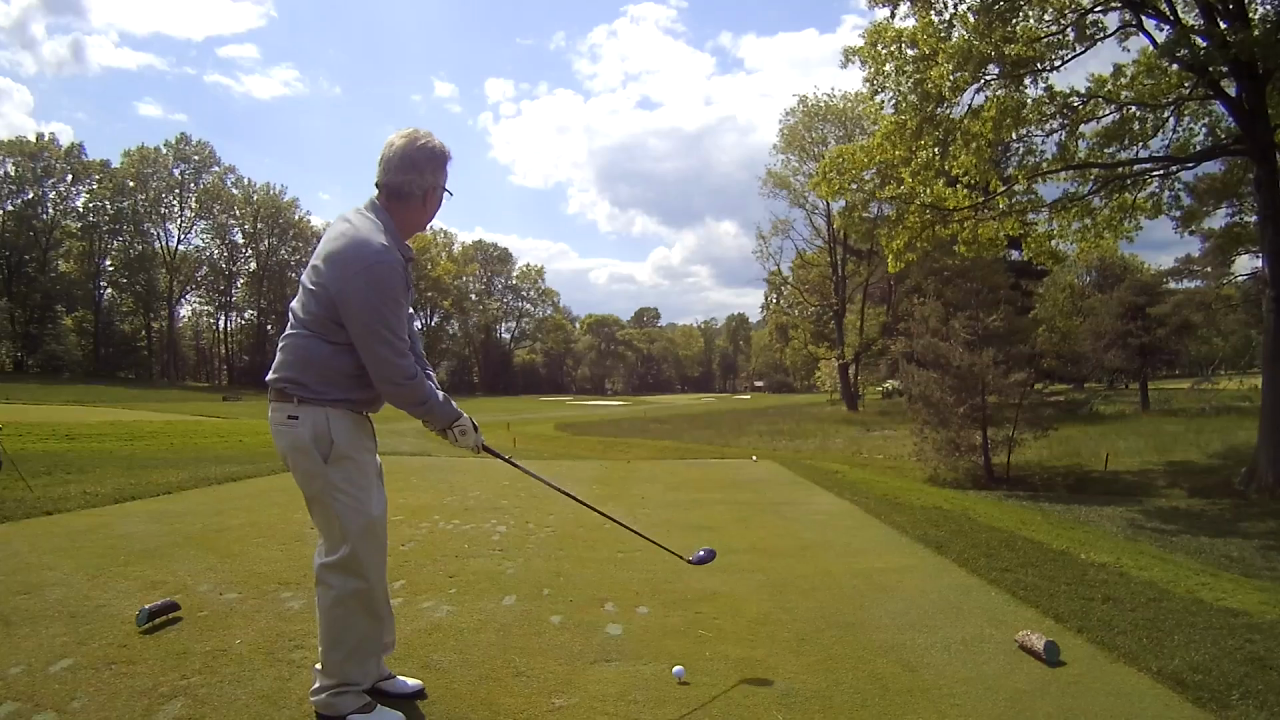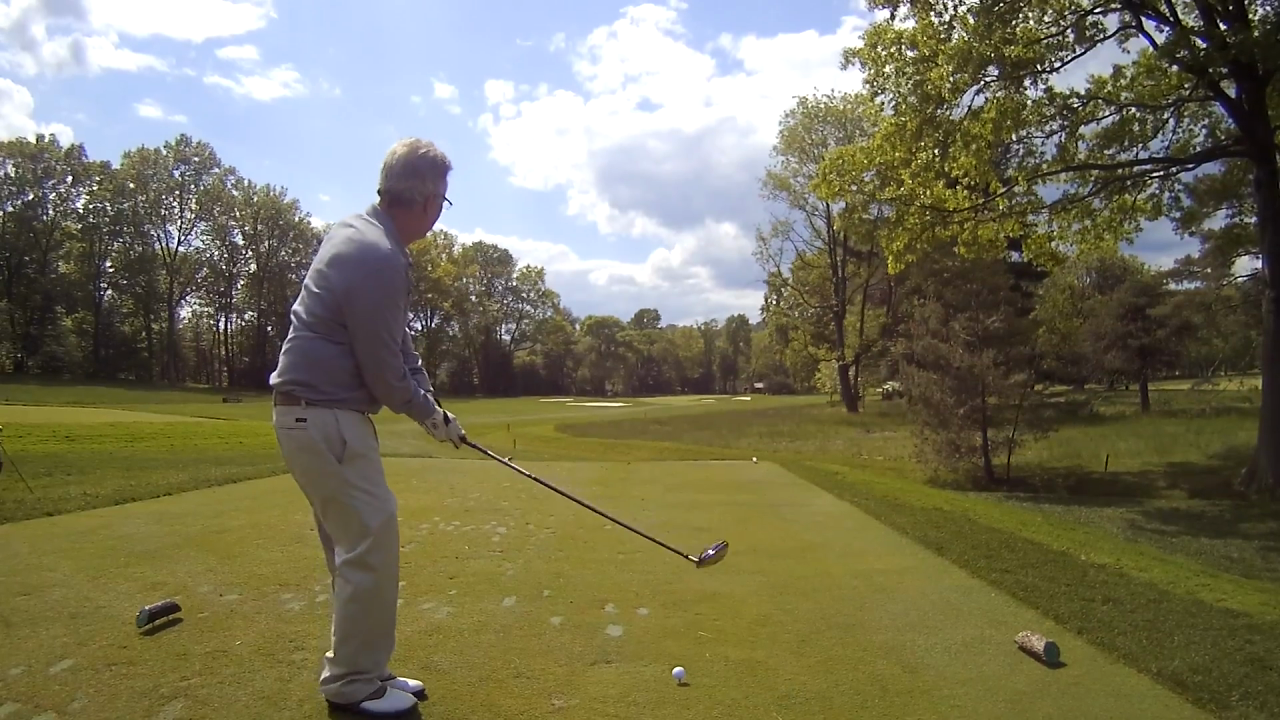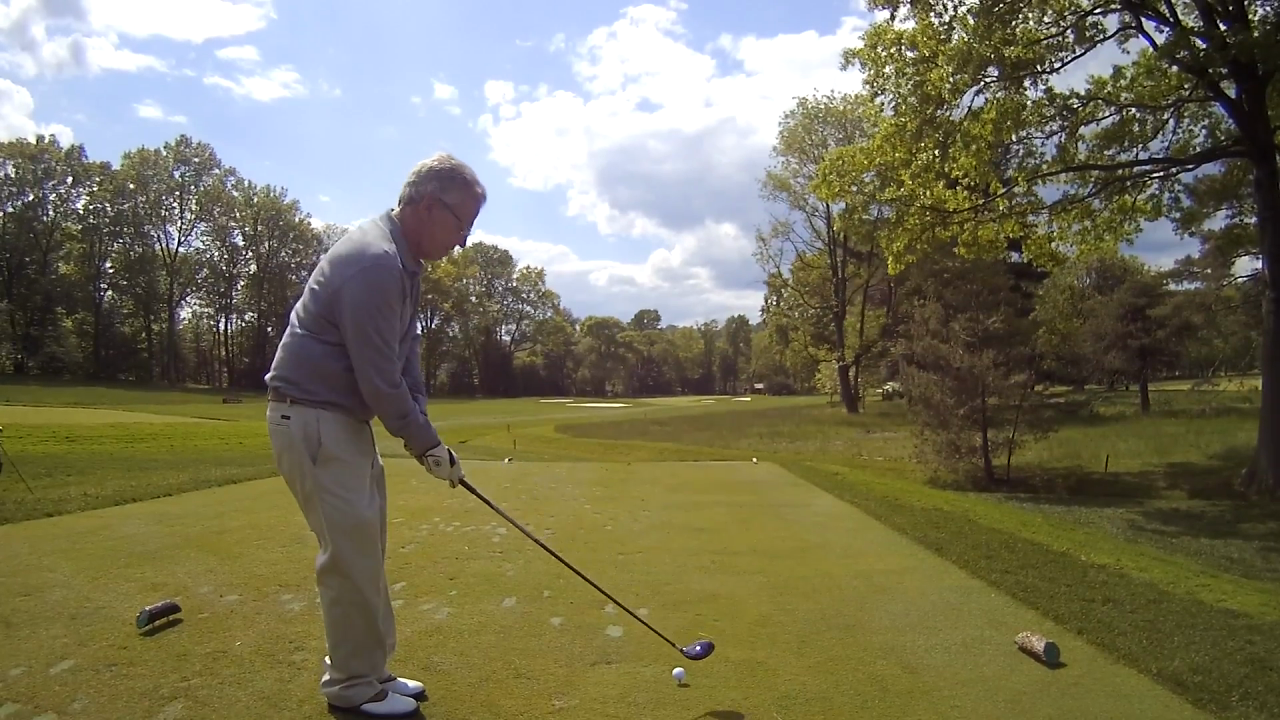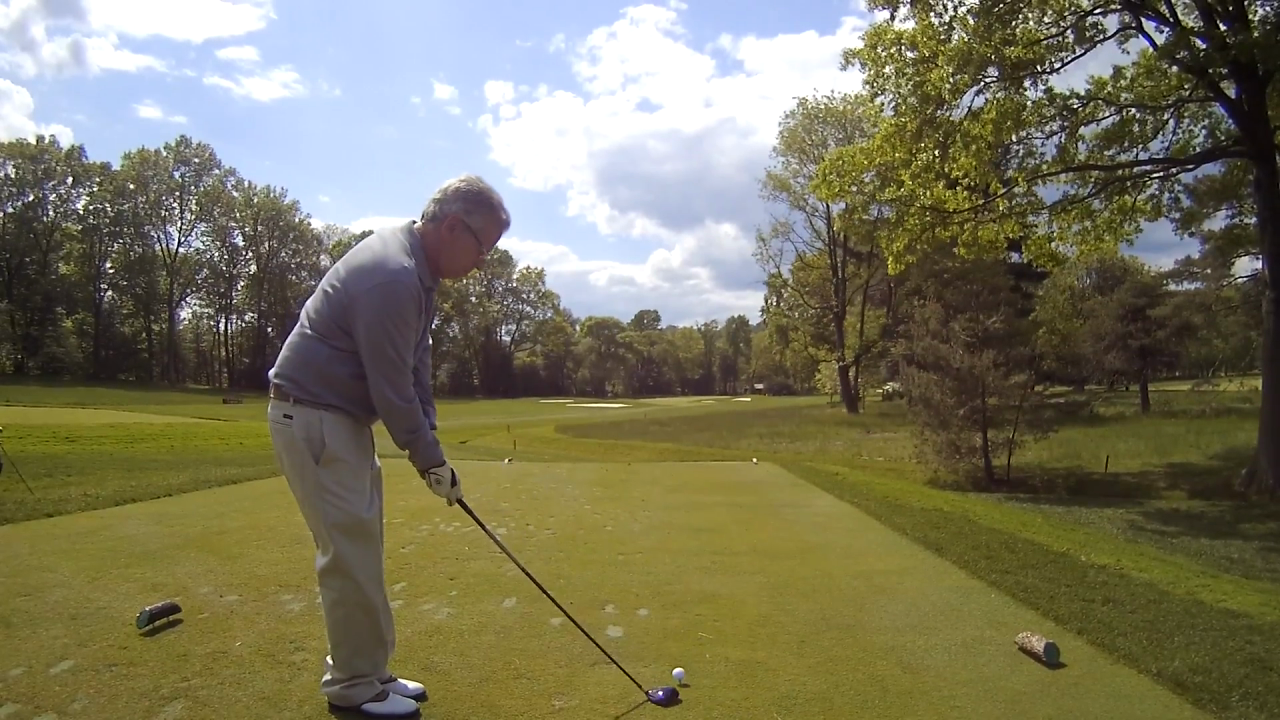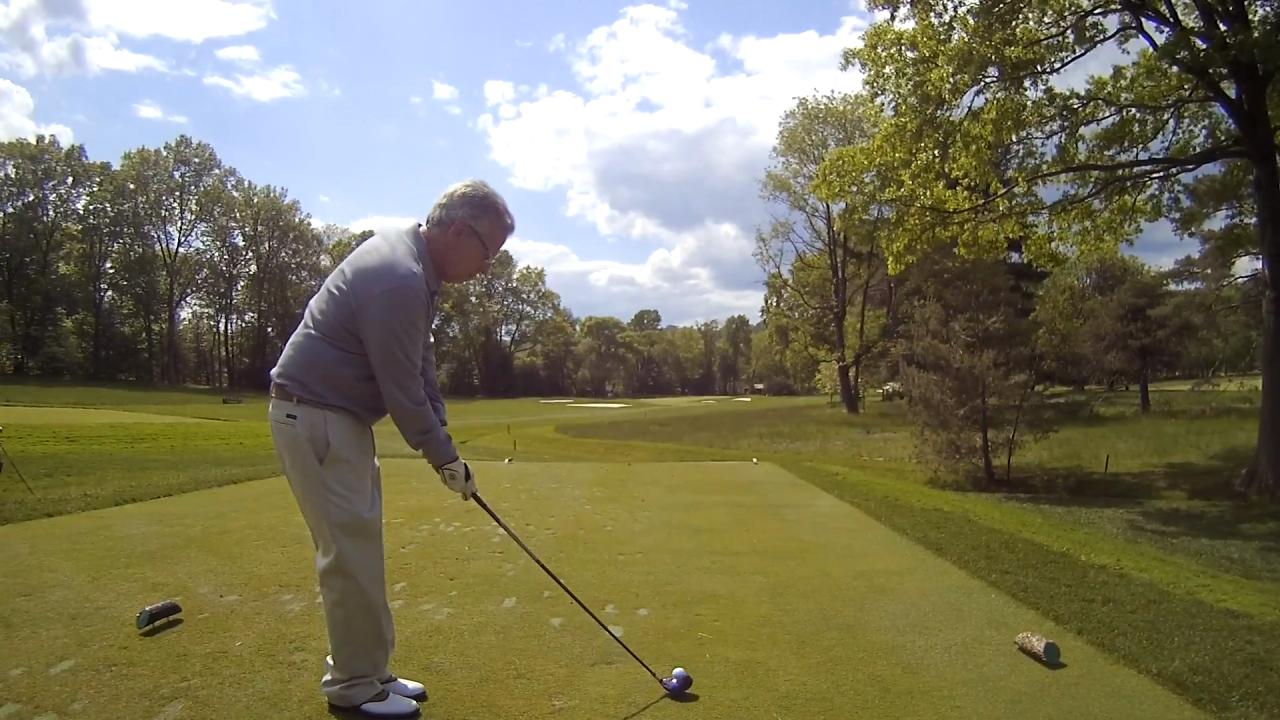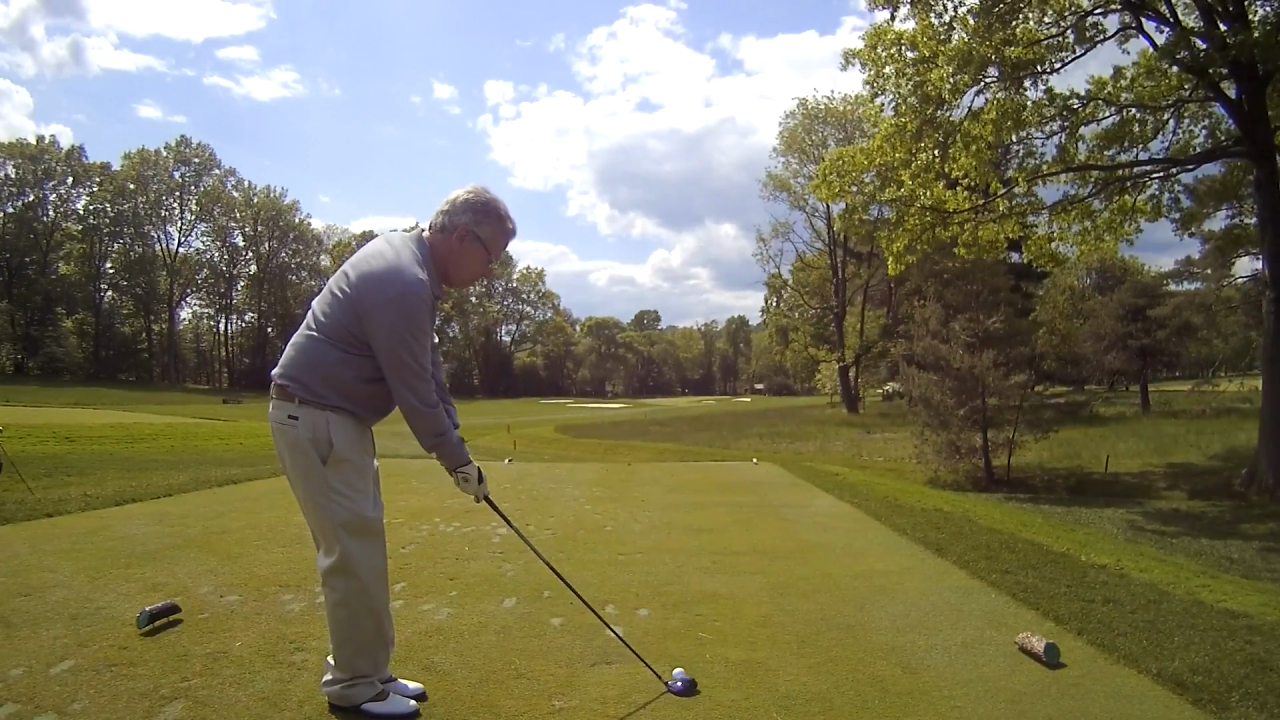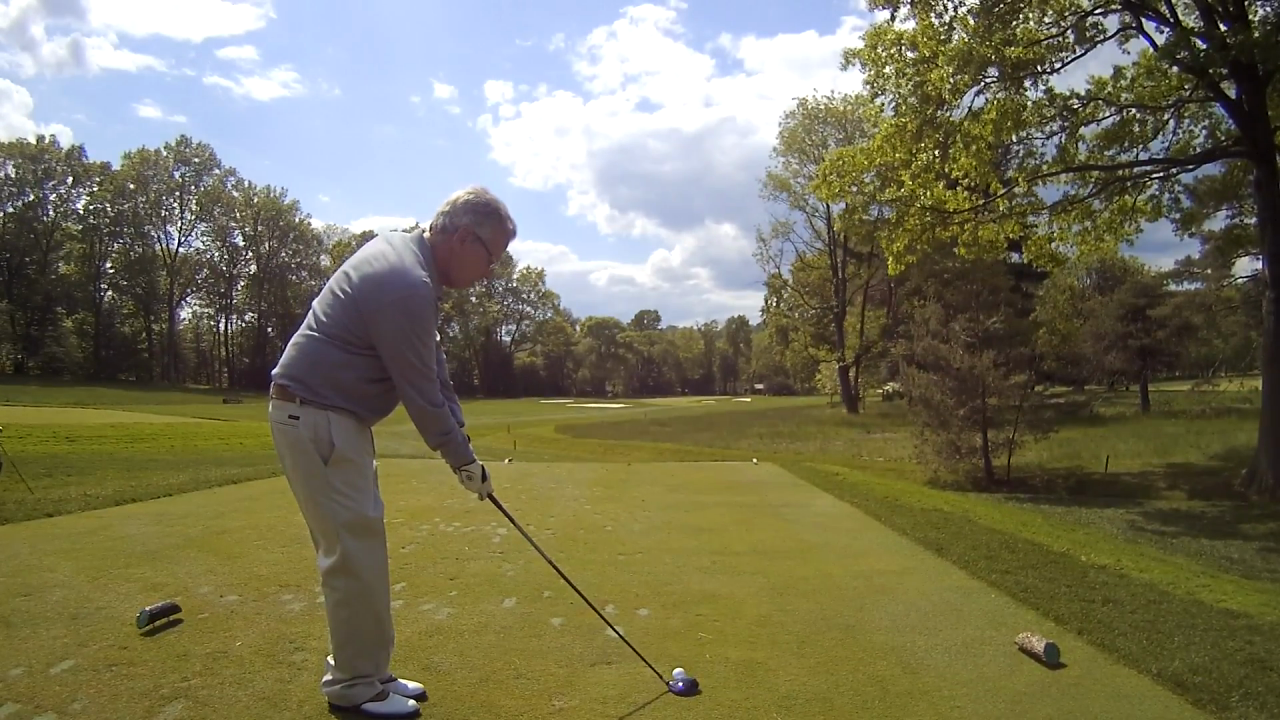
dt=0.4s
person 1, frame 1
left shoulder: (372, 235)
right shoulder: (372, 257)
left elbow: (403, 338)
right elbow: (394, 372)
left wrist: (442, 402)
right wrist: (447, 418)
left hip: (338, 413)
right hip: (319, 417)
left knee: (362, 544)
right knee: (352, 550)
left ankle: (366, 668)
person 1, frame 2
left shoulder: (361, 235)
right shoulder: (378, 259)
left elbow: (393, 343)
right elbow: (385, 371)
left wrist: (429, 397)
right wrist: (427, 414)
left hip: (323, 413)
right hip: (322, 417)
left knee: (356, 544)
right knee: (370, 544)
left ankle: (364, 667)
person 1, frame 3
left shoulder: (397, 257)
right shoulder: (375, 263)
left elbow: (405, 354)
right elbow: (380, 378)
left wrist: (423, 433)
right wrist: (425, 441)
left hip: (340, 416)
right hip: (312, 417)
left knee: (363, 545)
right knee: (350, 550)
left ankle: (365, 668)
person 1, frame 4
left shoulder: (413, 265)
right shoulder: (391, 277)
left elbow: (416, 365)
right elbow: (392, 389)
left wrist: (430, 441)
right wrist: (430, 461)
left hip: (340, 415)
right hip: (312, 416)
left knee: (361, 545)
right knee: (350, 550)
left ankle: (364, 670)
person 1, frame 5
left shoulder: (412, 259)
right shoulder: (398, 280)
left elbow: (421, 366)
right elbow: (402, 390)
left wrist: (443, 441)
right wrist: (444, 457)
left hip: (337, 414)
right hip: (314, 415)
left knee: (360, 545)
right knee: (351, 550)
left ankle: (365, 670)
person 1, frame 6
left shoulder: (409, 255)
right shoulder: (404, 284)
left elbow: (428, 368)
right elbow: (414, 392)
left wrist: (456, 444)
right wrist: (457, 461)
left hip: (334, 414)
right hip: (315, 416)
left knee: (360, 544)
right knee: (353, 549)
left ankle: (365, 669)
person 1, frame 7
left shoulder: (406, 252)
right shoulder: (406, 286)
left elbow: (432, 366)
right elbow: (420, 391)
left wrist: (461, 439)
right wrist: (462, 459)
left hip: (332, 414)
right hip: (316, 417)
left knee: (360, 544)
right knee: (354, 549)
left ankle: (364, 669)
